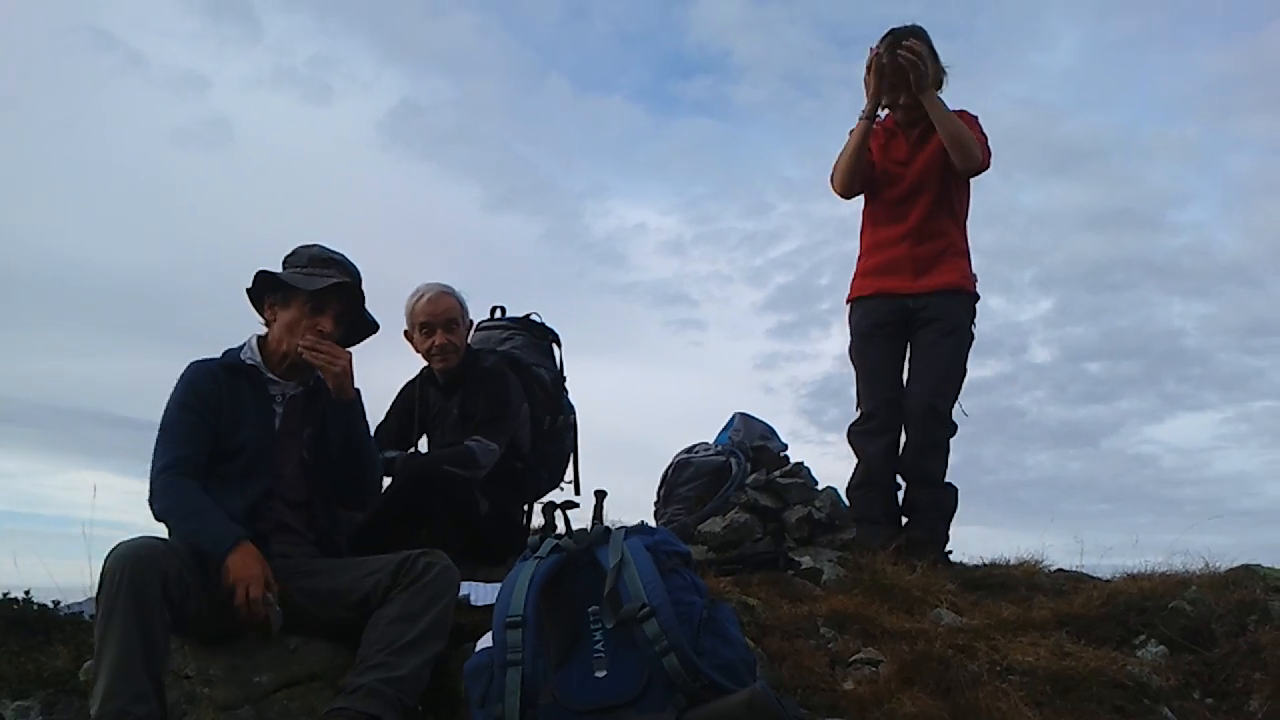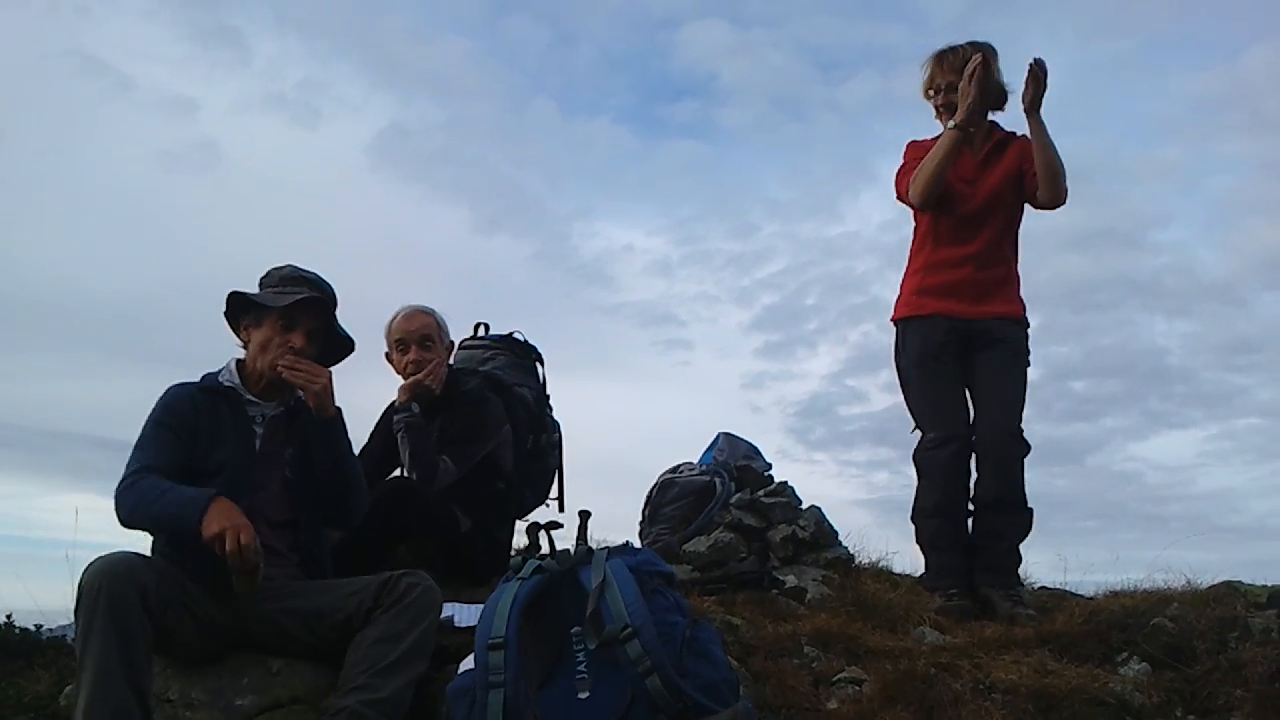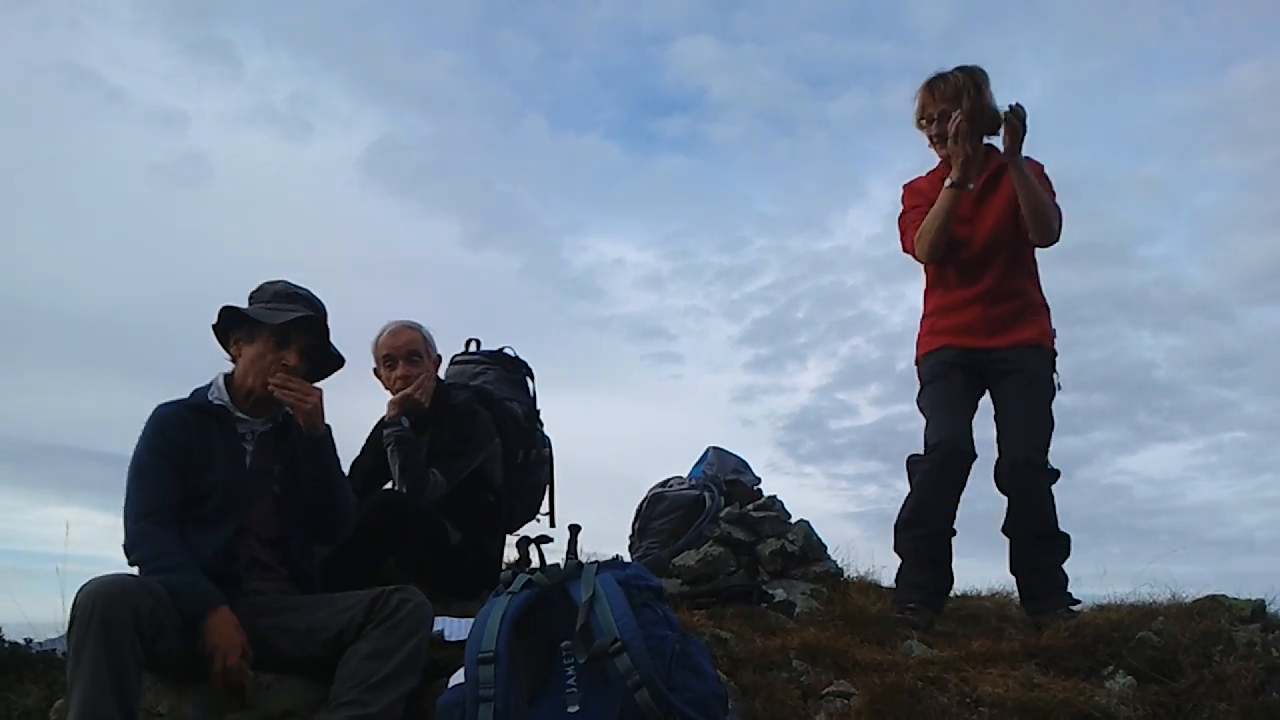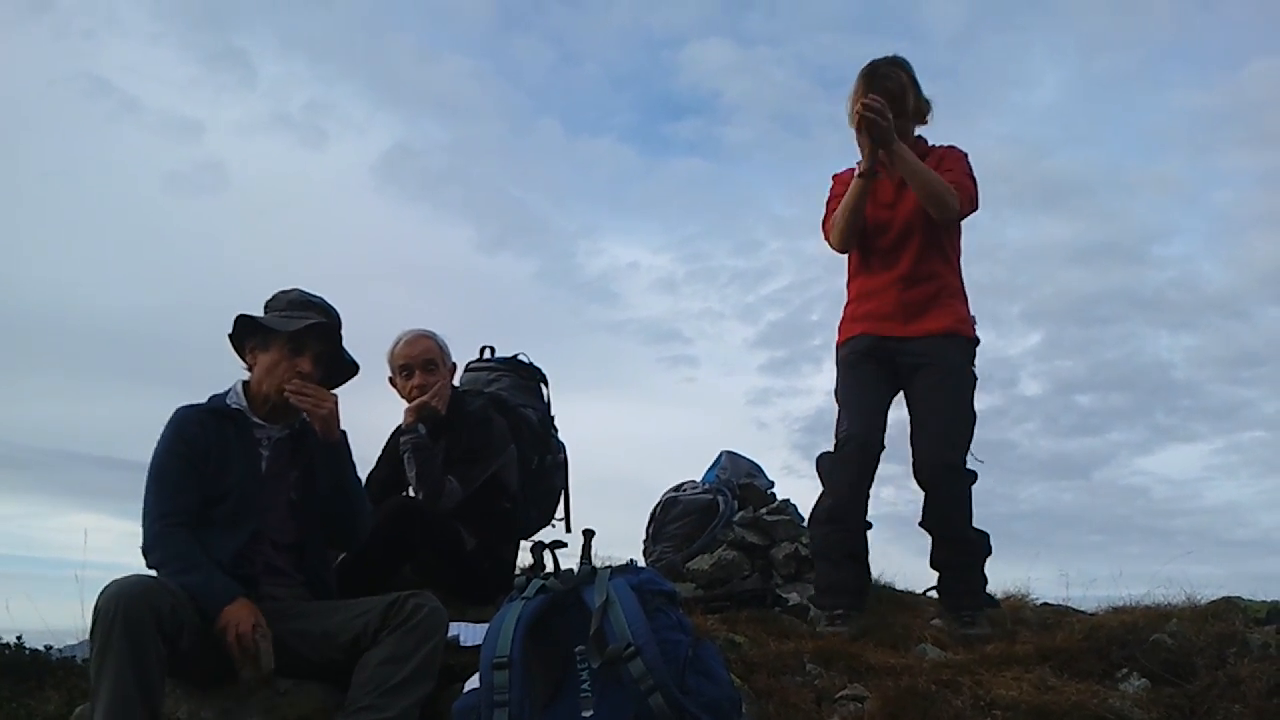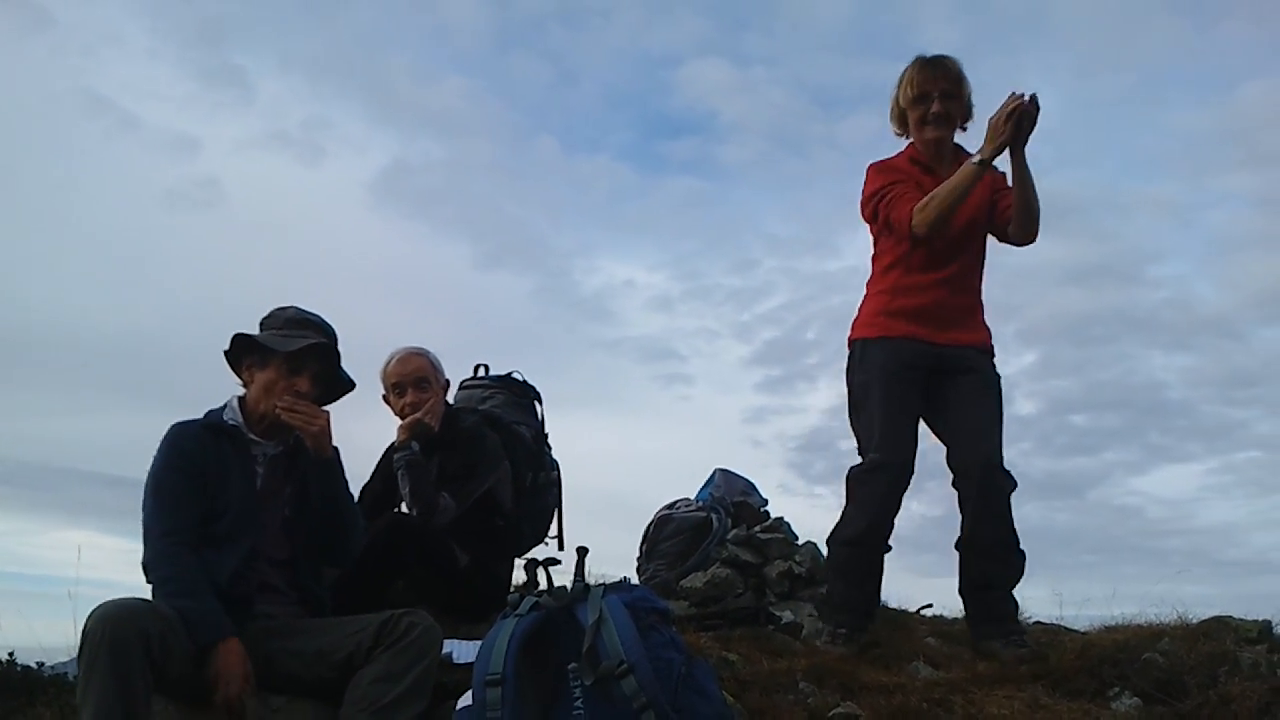
dt=1s
person 1, frame 1
left shoulder: (957, 125)
right shoulder: (869, 137)
left elbow: (972, 160)
right elbow: (843, 185)
left wrist: (927, 94)
right wrist: (870, 110)
left hip: (944, 292)
right hip: (876, 294)
left knee: (926, 411)
right knee: (878, 416)
left ankle: (925, 545)
right ankle: (878, 544)
person 1, frame 2
left shoulder: (1015, 151)
right shoulder: (922, 152)
left elbow: (1053, 195)
right elbow: (920, 194)
left wrist: (1034, 115)
right wrist: (959, 122)
left hip: (997, 318)
right hip: (927, 317)
left knee: (1000, 437)
right knee: (945, 440)
left ankle: (995, 573)
right ankle: (948, 578)
person 1, frame 3
left shoulder: (1022, 174)
right shoulder: (920, 191)
left elbow: (1046, 233)
right elbow: (927, 249)
left wrist: (1014, 159)
right wrist: (959, 174)
left hip: (1021, 344)
right hip: (947, 347)
left knee: (1025, 465)
right knee: (944, 452)
left ankle: (1045, 594)
right ankle: (919, 592)
person 1, frame 4
left shoulder: (946, 161)
right shoulder: (850, 183)
left elbow: (951, 209)
right elbow: (840, 240)
left wrist: (895, 146)
right wrist: (867, 161)
left hip: (940, 336)
right hip: (866, 338)
left knee: (942, 464)
right knee: (853, 452)
left ankle: (963, 598)
right ankle: (838, 599)
person 1, frame 5
left shoulder: (984, 178)
right shoulder: (886, 175)
left elbow: (1023, 232)
right elbow: (924, 221)
left wrist: (1016, 154)
right wrist: (986, 152)
left hip: (963, 348)
right hip: (888, 341)
left knee: (984, 472)
right knee: (885, 466)
left ankle: (993, 619)
right ankle: (848, 613)
person 2, frame 1
left shoulder: (331, 400)
right shoulder: (208, 381)
left elbow: (361, 495)
right elbow: (170, 484)
left wrist: (344, 397)
right wrist: (232, 549)
left hip: (306, 577)
right hip: (214, 573)
left knee: (432, 570)
right knee: (137, 561)
person 2, frame 2
left shoulder: (312, 419)
right shoulder: (188, 403)
left elbow: (347, 515)
right elbow: (135, 497)
left wrist: (327, 416)
right wrist: (206, 506)
left hip: (289, 599)
right hip: (197, 590)
left knee: (414, 591)
right knee: (113, 575)
person 2, frame 3
left shoulder: (301, 437)
right shoulder: (177, 422)
left elbow: (335, 532)
right elbow: (146, 534)
left wrist: (315, 435)
right wrist: (211, 611)
left hip: (281, 613)
right hip: (188, 612)
left knee: (406, 606)
right knee: (107, 598)
person 2, frame 4
left shoulder: (317, 442)
right shoulder: (195, 426)
left elbow: (350, 538)
right elbow: (164, 535)
left wrist: (331, 440)
right wrist: (227, 602)
left hip: (297, 619)
right hip: (207, 614)
left knee: (421, 612)
right knee: (130, 598)
person 2, frame 5
left shoulder: (311, 458)
right shoulder: (190, 442)
left elbow: (343, 555)
right elbow: (166, 554)
left wrist: (325, 457)
right wrist: (219, 639)
left hip: (289, 636)
right hip: (200, 632)
left knee: (415, 629)
right knee: (118, 623)
person 3, frame 1
left shoulder: (495, 380)
right shoulder: (418, 389)
left elbow: (477, 460)
right elbow: (376, 451)
left wrist: (387, 461)
left hip: (496, 526)
right hip: (444, 521)
left knee: (421, 475)
person 3, frame 2
left shoulder: (478, 402)
right shoulder: (401, 410)
left elbow: (428, 480)
left wrist: (408, 408)
left hip: (477, 549)
right hip: (426, 539)
left knee: (399, 492)
person 3, frame 3
left shoulder: (466, 415)
right shoulder: (391, 424)
left elbow: (419, 494)
right elbow: (351, 497)
left wrist: (397, 423)
left hip: (466, 562)
right hip: (418, 553)
left knee: (389, 505)
person 3, frame 4
left shoulder: (481, 421)
right shoulder: (408, 432)
left elbow: (436, 500)
right elbow: (369, 505)
left wrist: (415, 432)
left hip: (483, 568)
right hip: (434, 560)
left knee: (403, 511)
person 3, frame 5
left shoulder: (475, 438)
right shoulder: (403, 449)
left elbow: (430, 517)
right elbow: (362, 521)
left wrist: (407, 449)
left hip: (476, 585)
right hip: (428, 577)
left knee: (397, 528)
